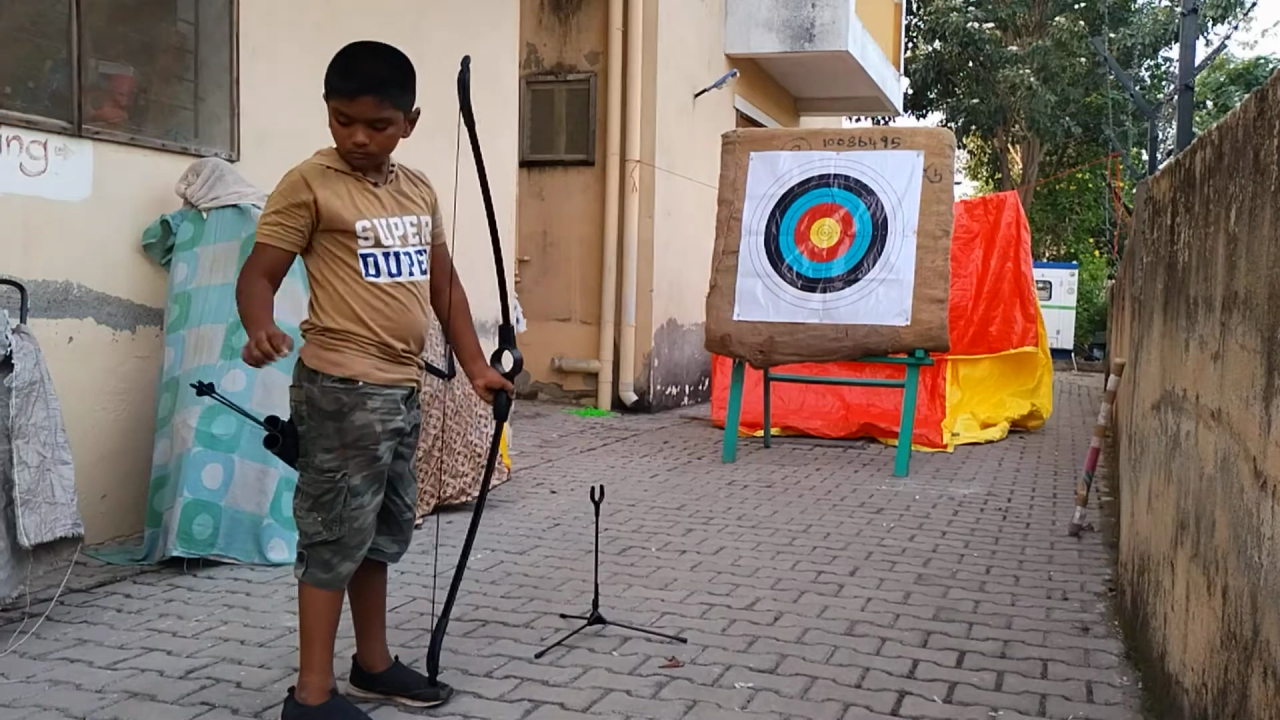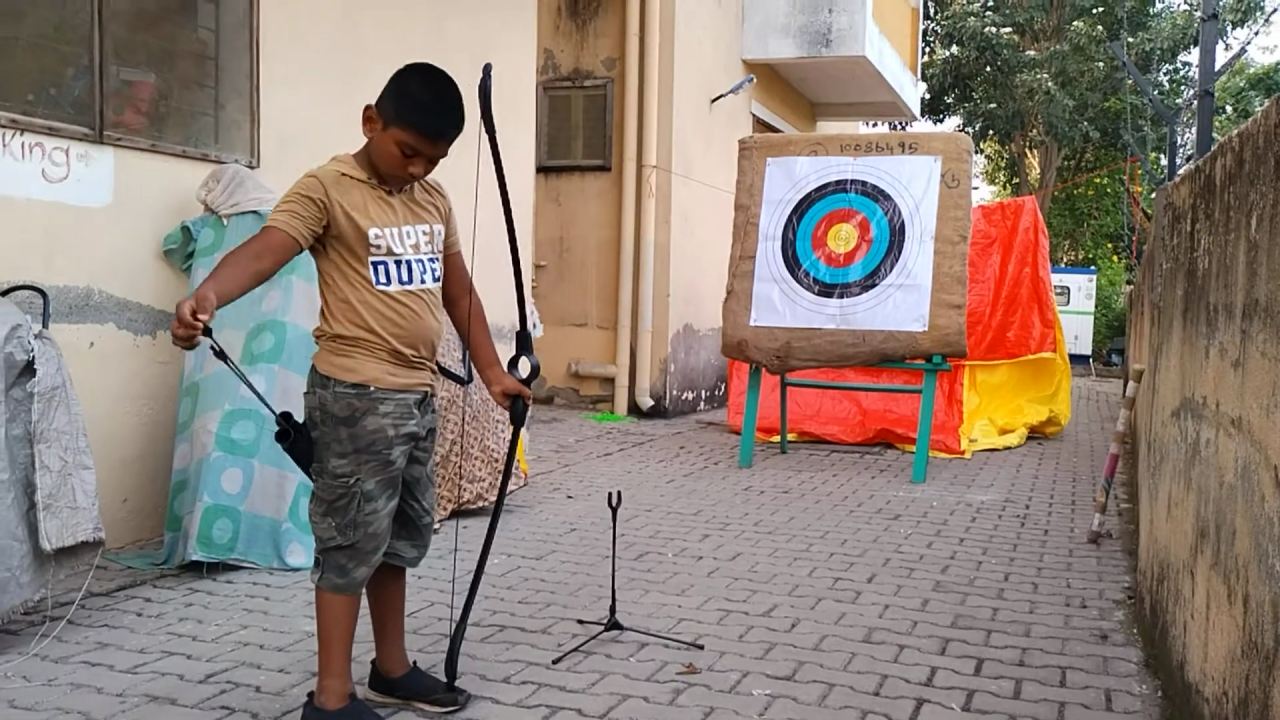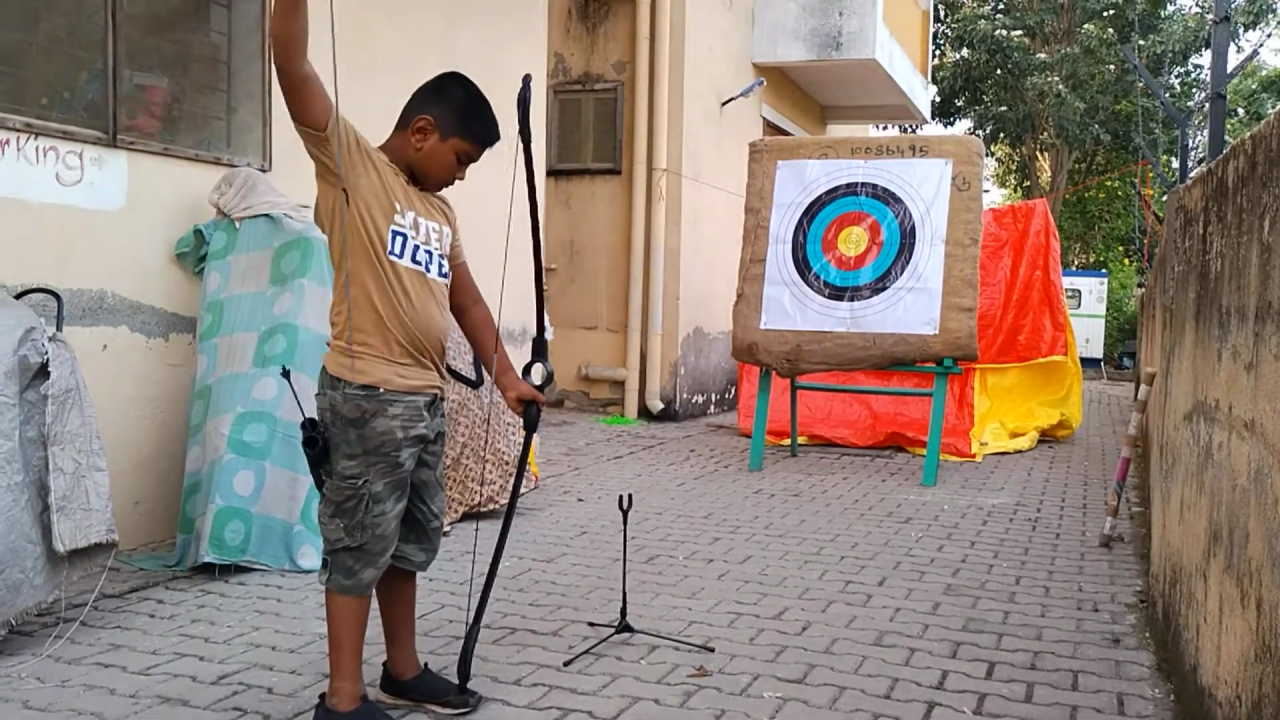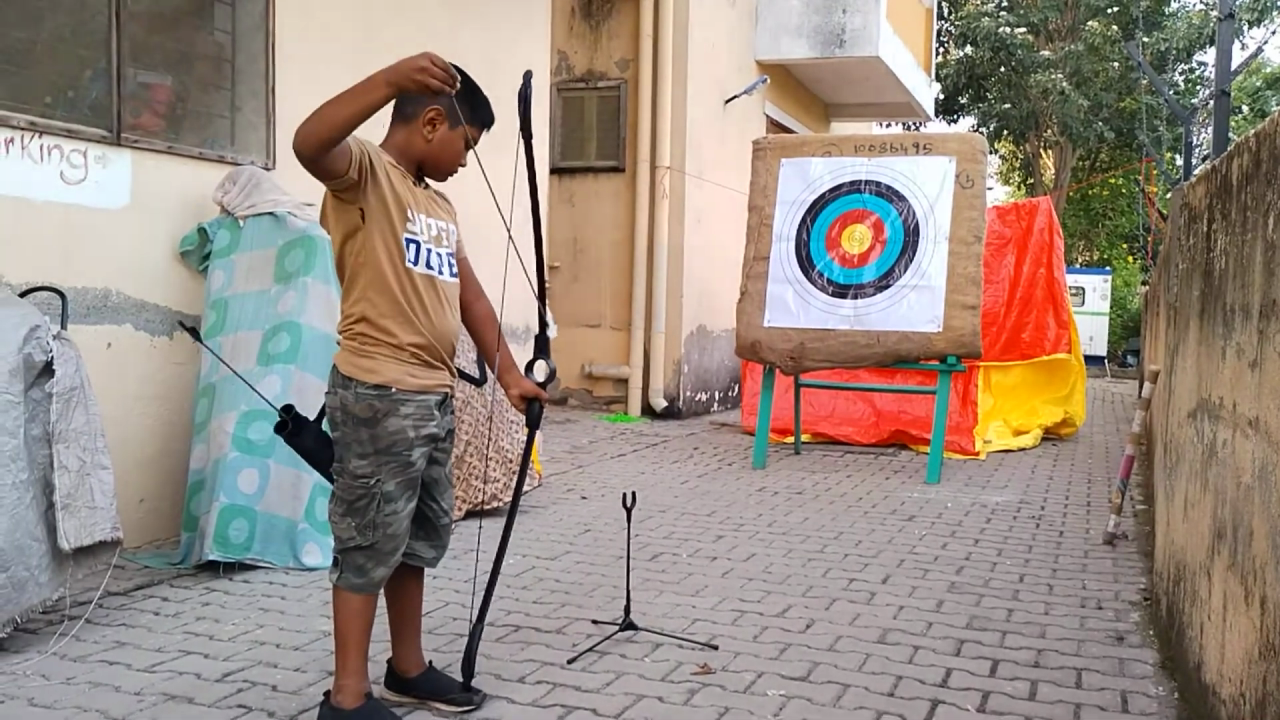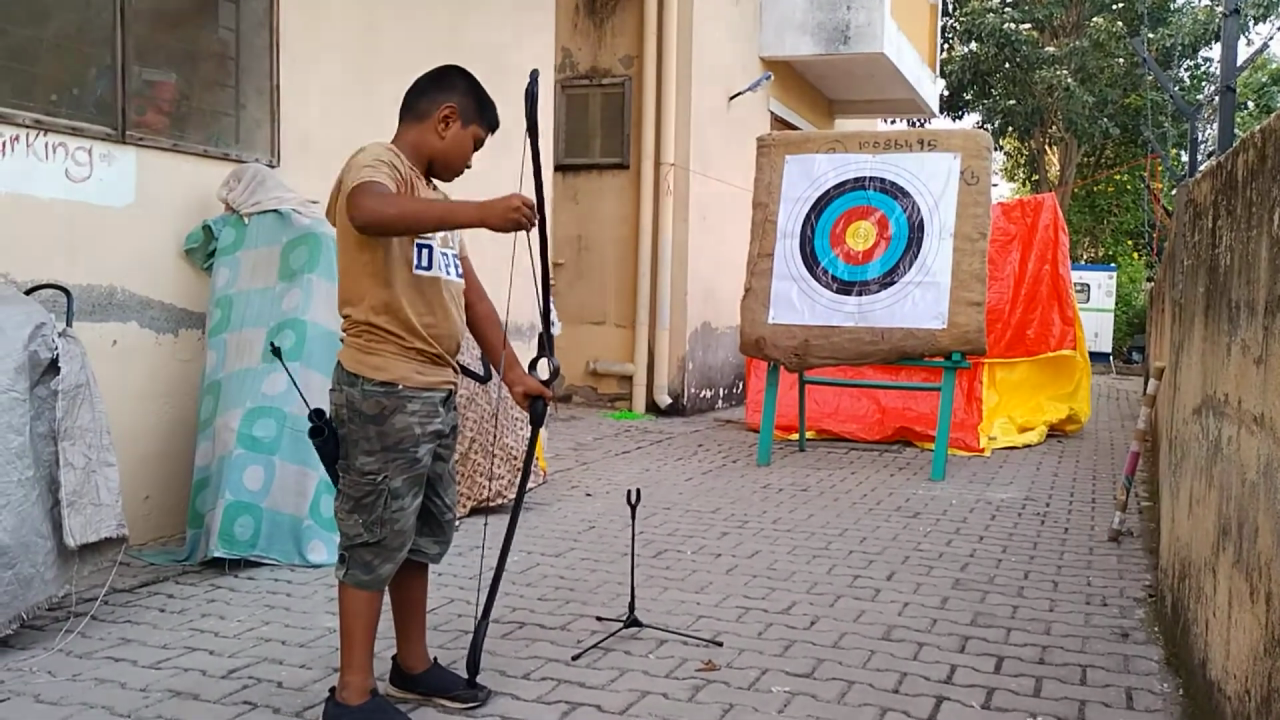
dt=1s
person 1, frame 1
left shoulder: (420, 190)
right shoulder: (308, 184)
left elbow: (444, 285)
right elbow: (257, 276)
left wrist: (477, 368)
right wrist: (261, 331)
left hip: (402, 389)
right hip: (344, 391)
left knee: (382, 534)
right knee: (337, 536)
left ankle: (374, 663)
person 1, frame 2
left shoulder: (434, 201)
right shoulder: (326, 188)
left elbow: (458, 292)
right elbow: (264, 249)
left wrist: (493, 373)
right wrist: (207, 294)
left hip: (416, 395)
right hip: (355, 395)
left knee: (399, 539)
right knee: (352, 541)
left ankle: (392, 667)
person 1, frame 3
left shoulder: (438, 210)
right shoulder: (350, 163)
left elbow: (465, 298)
right elbow: (292, 68)
left wrist: (505, 377)
left hip: (425, 398)
right hip: (367, 396)
left knee: (410, 543)
right knee: (360, 545)
person 1, frame 4
left shoulder: (439, 206)
right shoulder: (364, 171)
left elbow: (470, 296)
right elbow: (308, 143)
left wrist: (509, 375)
right wrist: (392, 77)
left hip: (434, 397)
right hip: (377, 396)
left knee: (417, 542)
right knee: (370, 544)
person 1, frame 5
left shoulder: (433, 202)
right shoulder: (377, 166)
left elbow: (472, 295)
right elbow: (371, 214)
left wrist: (513, 373)
right wrist: (483, 212)
left hip: (435, 392)
right hip: (381, 391)
left knee: (421, 536)
right knee: (375, 539)
left ankle: (413, 665)
